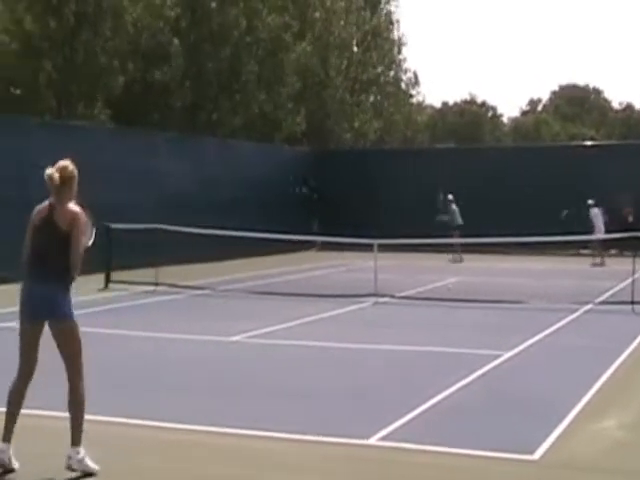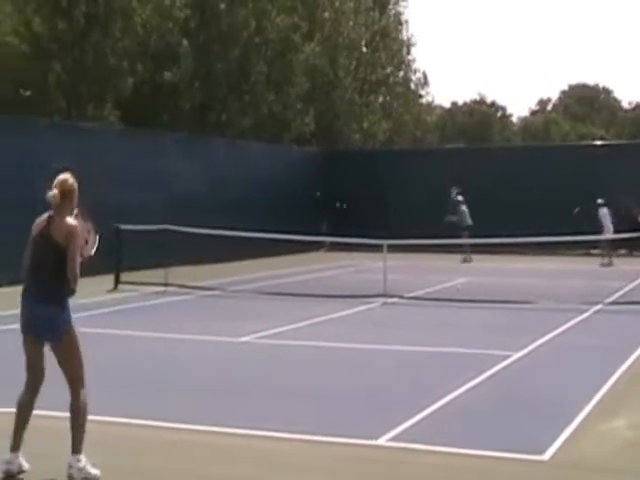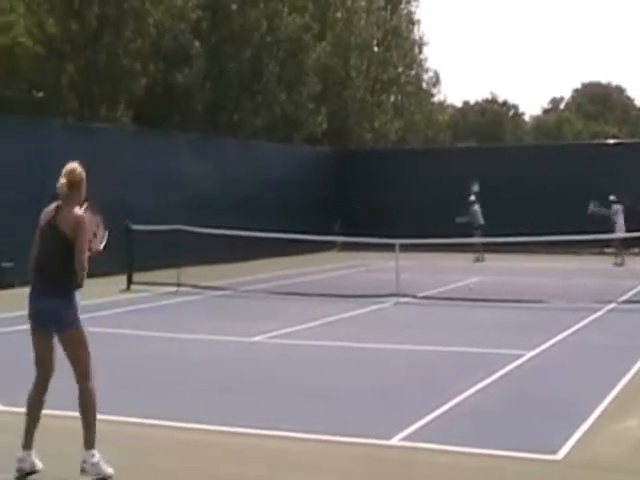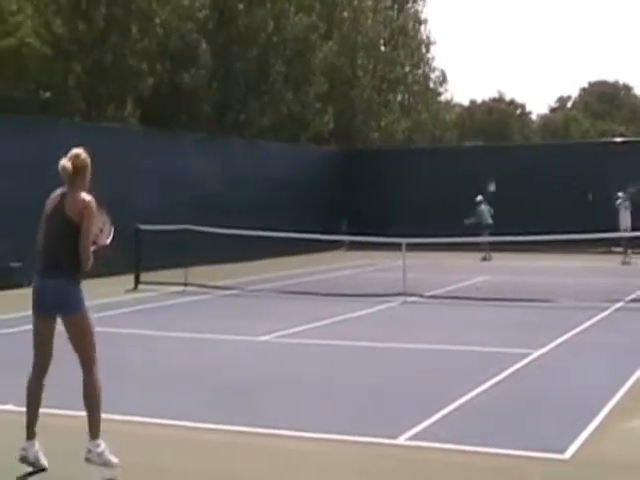
dt=0.1s
person 1, frame 1
left shoulder: (39, 210)
right shoulder: (74, 212)
left elbow: (28, 254)
right elbow: (76, 260)
left hip: (30, 292)
right hip: (55, 295)
right knee: (76, 376)
right ankle: (76, 453)
person 1, frame 2
left shoulder: (39, 223)
right shoulder: (72, 226)
left elbow: (27, 267)
right elbow: (72, 275)
left hip: (29, 306)
right hip: (54, 310)
left knee: (33, 382)
right knee: (77, 387)
person 1, frame 3
left shoulder: (46, 212)
right shoulder: (79, 217)
left elbow: (34, 258)
right elbow: (80, 267)
right wrist: (80, 278)
left hip: (36, 300)
right hip: (60, 302)
left knee: (42, 379)
right knee: (85, 380)
person 1, frame 4
left shoulder: (52, 198)
right shoulder: (86, 202)
left elbow: (42, 244)
right elbow: (85, 255)
right wrist: (85, 264)
left hip: (41, 284)
right hip: (66, 287)
left knee: (40, 366)
right knee: (89, 367)
left ankle: (30, 445)
right ankle: (95, 445)
